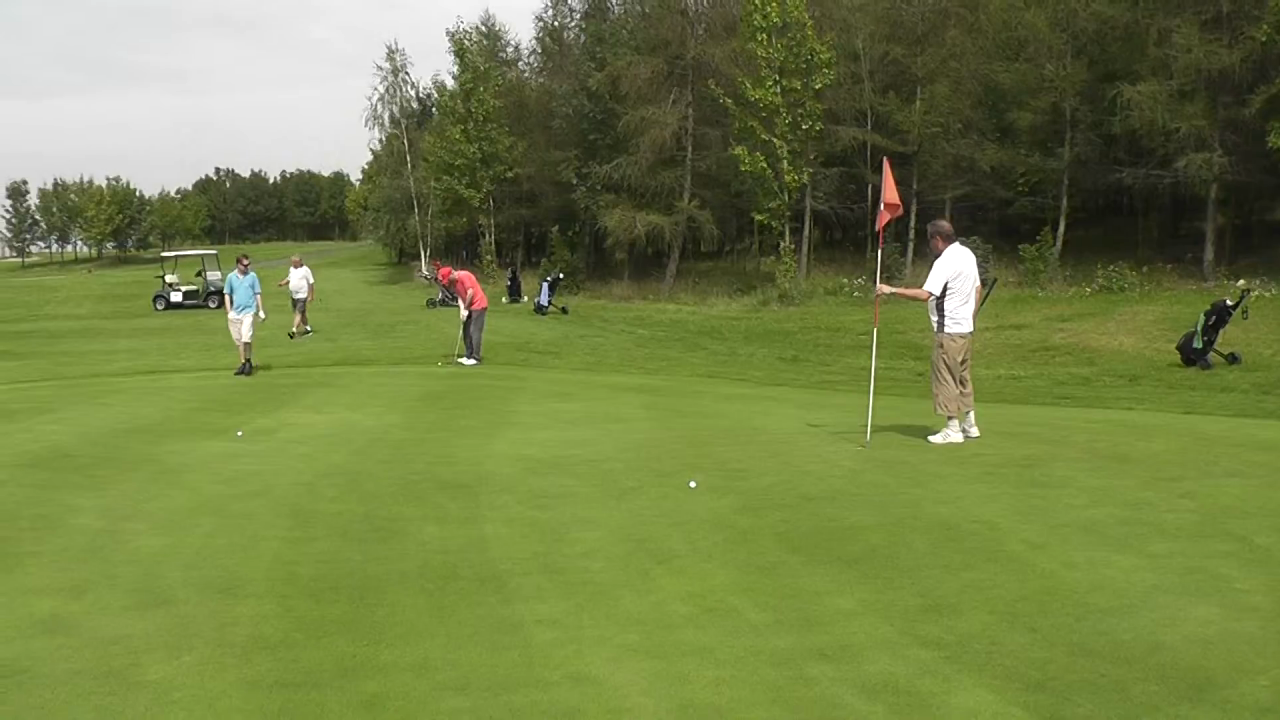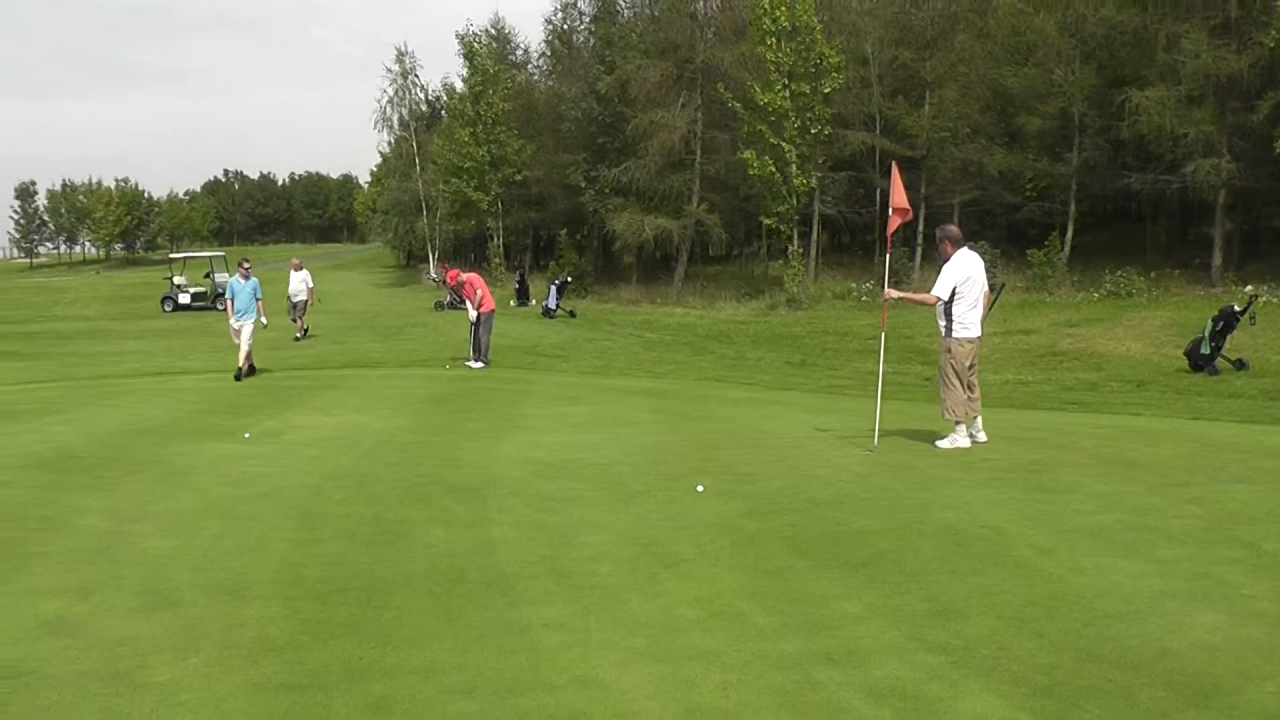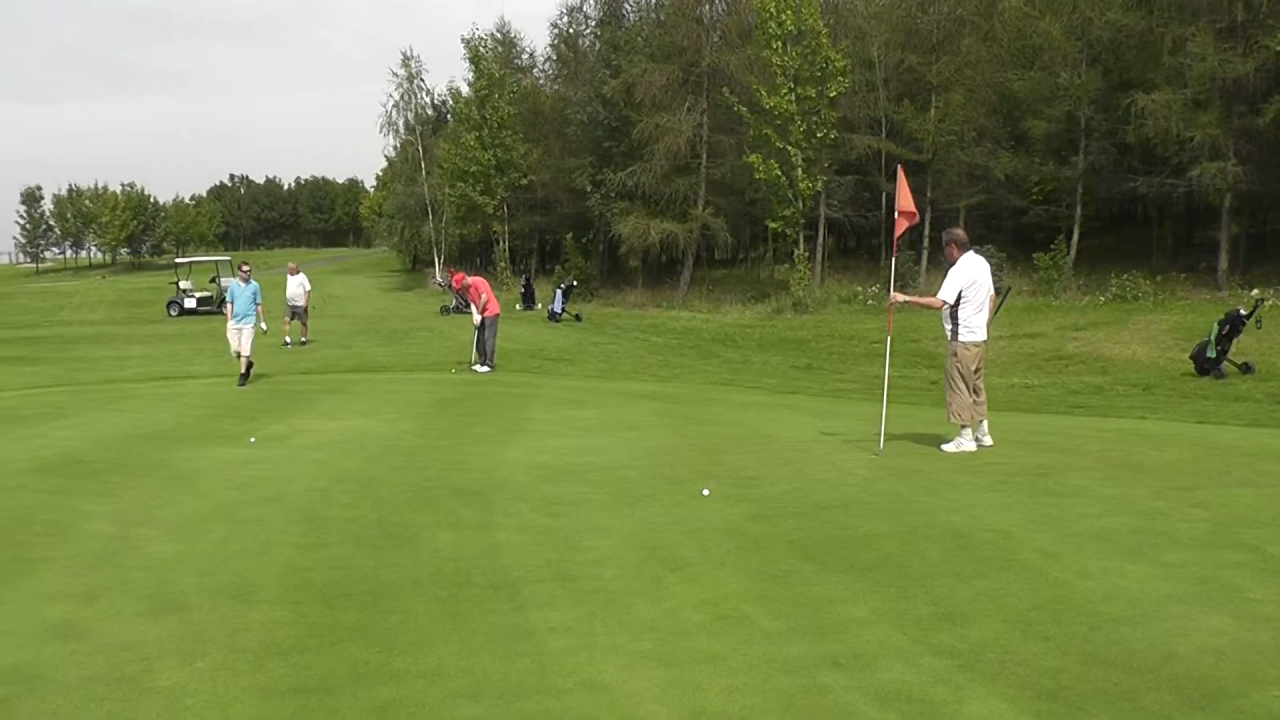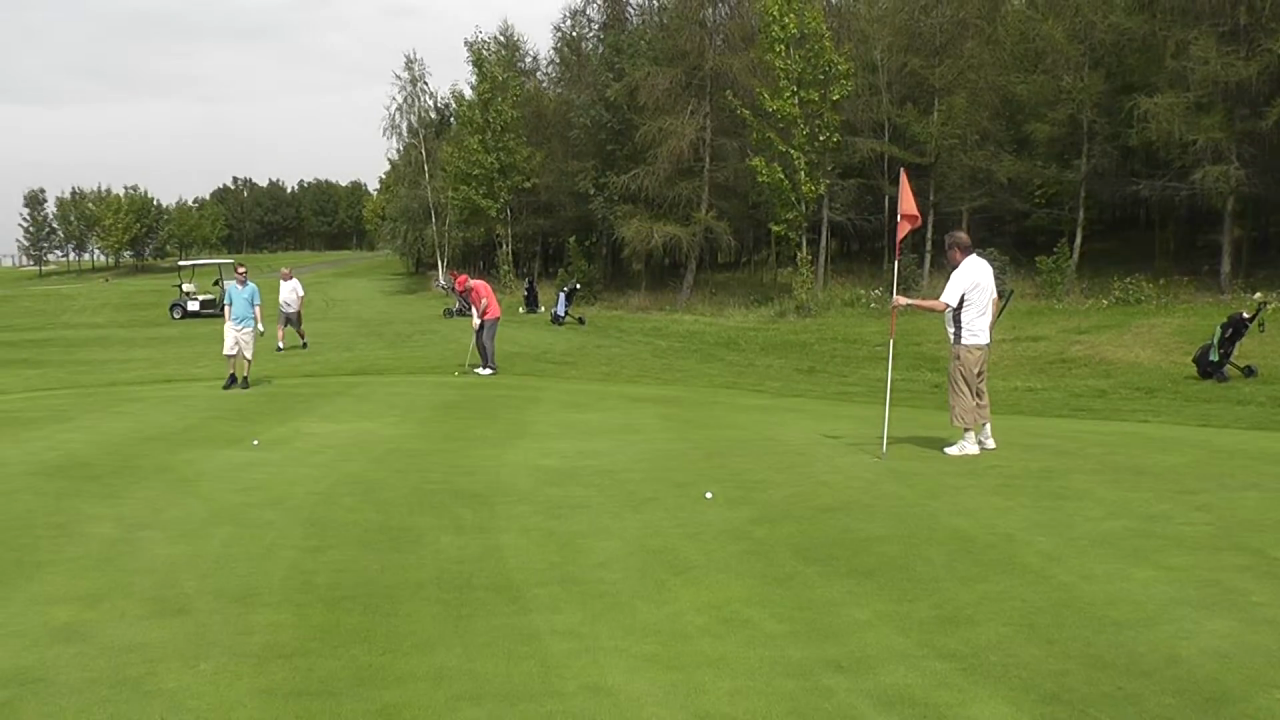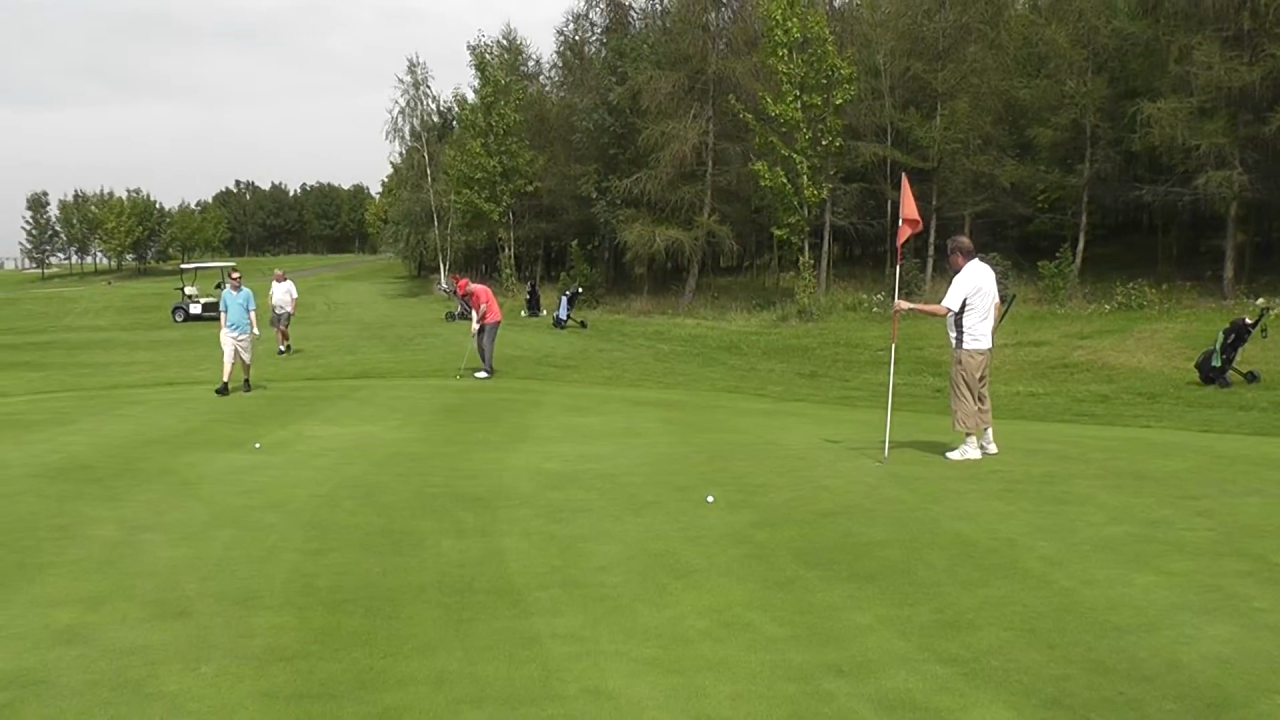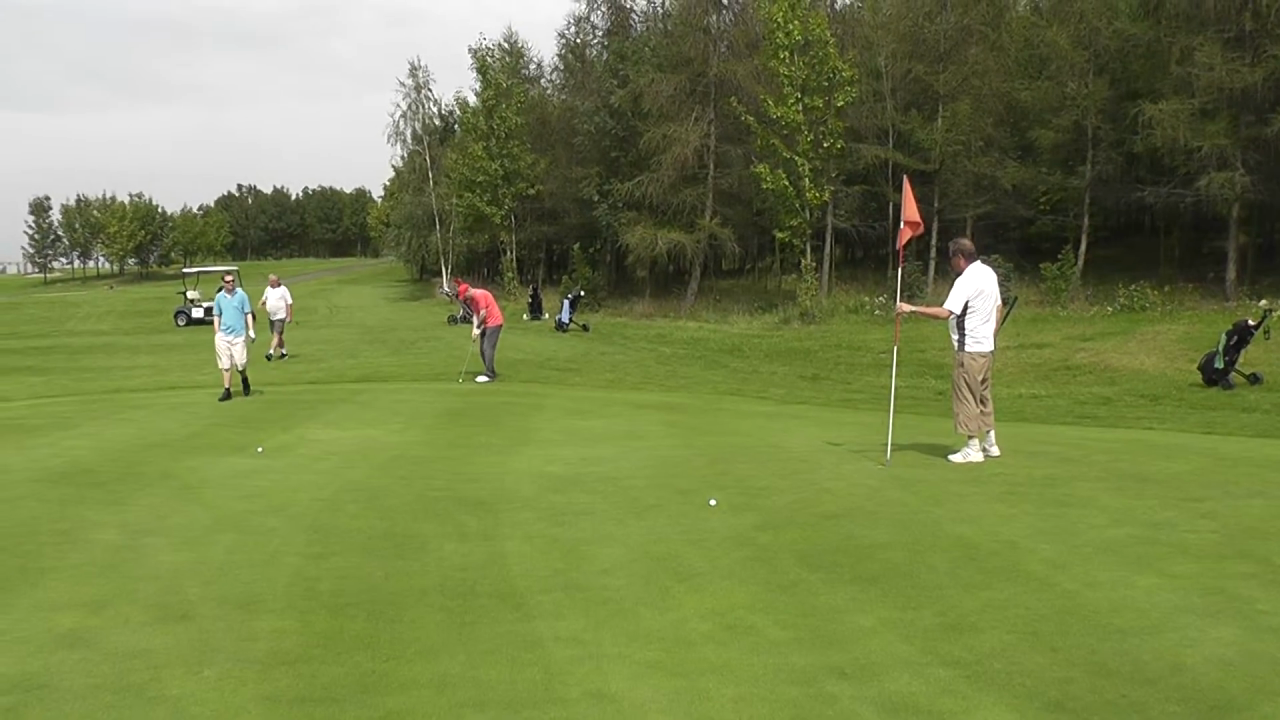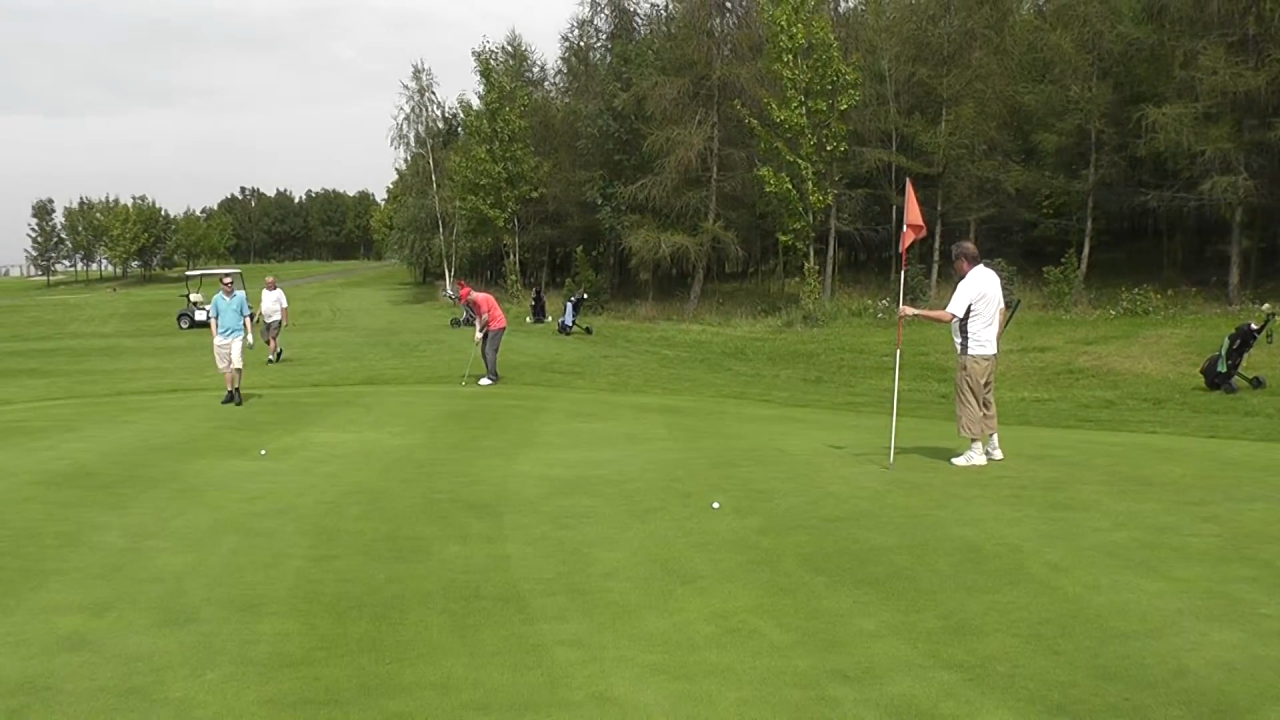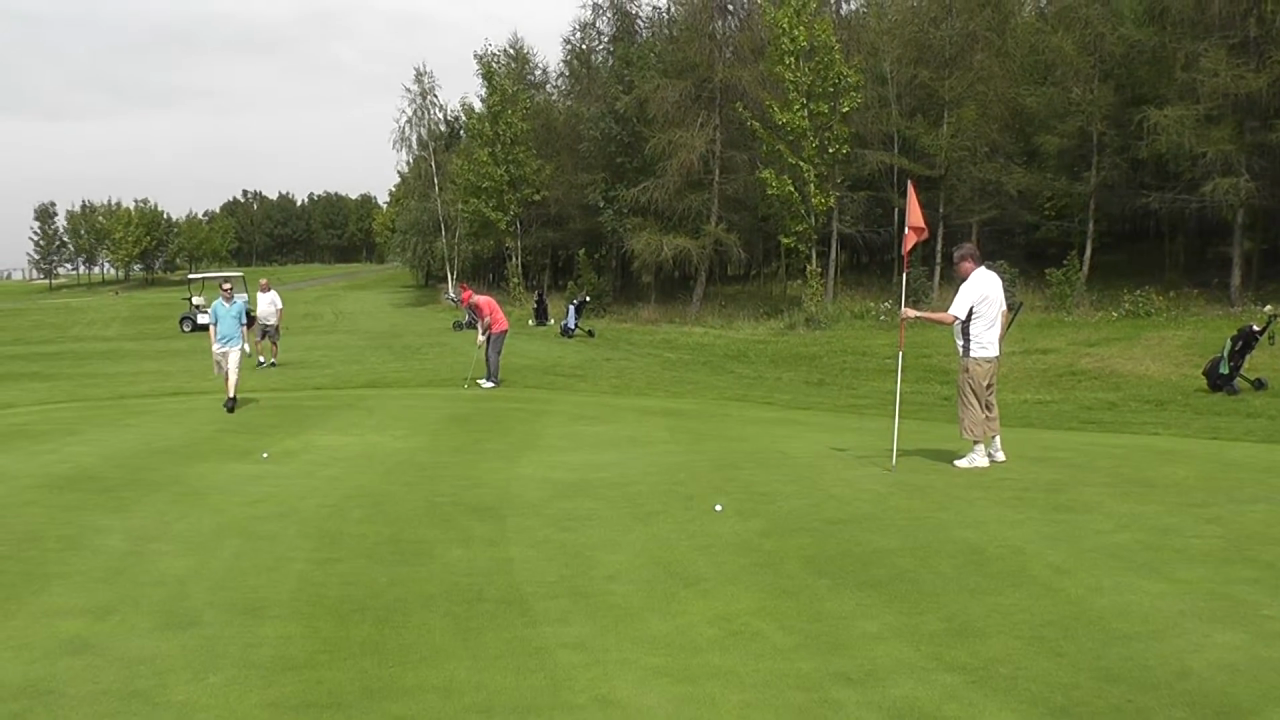
dt=0.2s
person 1, frame 1
left shoulder: (945, 262)
right shoulder: (967, 254)
left elbow: (924, 294)
right elbow: (977, 289)
left wrist: (892, 290)
left hip: (949, 330)
right hip: (965, 327)
left knee: (946, 378)
right knee: (962, 376)
left ankle: (953, 429)
right ankle: (969, 424)
person 1, frame 2
left shoulder: (954, 266)
right shoulder: (975, 259)
left elbow: (932, 299)
right elbow: (985, 293)
left wrist: (900, 295)
left hip: (956, 335)
right hip: (973, 332)
left knee: (953, 383)
right knee: (970, 381)
left ankle: (960, 434)
right ankle: (977, 429)
person 1, frame 3
left shoulder: (960, 270)
right shoulder: (981, 263)
left elbow: (939, 302)
right elbow: (991, 297)
left wrist: (906, 299)
left hip: (962, 338)
right hip: (979, 336)
left knee: (959, 387)
right knee: (976, 385)
left ankle: (966, 437)
right ankle: (982, 433)
person 1, frame 4
left shoulder: (962, 273)
right shoulder: (984, 266)
left elbow: (941, 305)
right elbow: (994, 300)
left wrist: (909, 302)
left hip: (965, 342)
right hip: (982, 339)
left knee: (963, 390)
right knee: (979, 388)
left ankle: (969, 440)
right ankle: (985, 436)
person 1, frame 5
left shoulder: (965, 278)
right shoulder: (986, 271)
left elbow: (943, 310)
right elbow: (996, 304)
left wrist: (910, 306)
left hip: (967, 346)
right hip: (984, 343)
left knee: (964, 395)
right knee: (981, 393)
left ankle: (971, 445)
right ankle: (987, 441)
person 1, frame 6
left shoulder: (966, 280)
right shoulder: (989, 273)
left elbow: (945, 313)
right elbow: (998, 307)
left wrist: (912, 309)
left hip: (969, 349)
right hip: (986, 346)
left knee: (966, 397)
right knee: (983, 395)
left ankle: (973, 448)
right ankle: (989, 443)
person 1, frame 7
left shoulder: (969, 284)
right shoulder: (992, 276)
left elbow: (948, 316)
right elbow: (1001, 310)
left wrist: (915, 312)
left hip: (972, 352)
right hip: (989, 349)
left knee: (969, 400)
right knee: (986, 398)
left ankle: (976, 451)
right ankle: (993, 446)
person 1, frame 8
left shoulder: (971, 286)
right shoulder: (994, 278)
left elbow: (950, 318)
right elbow: (1003, 312)
left wrist: (917, 314)
left hip: (974, 354)
right hip: (991, 352)
left knee: (972, 402)
right knee: (988, 401)
left ankle: (978, 453)
right ankle: (995, 449)
